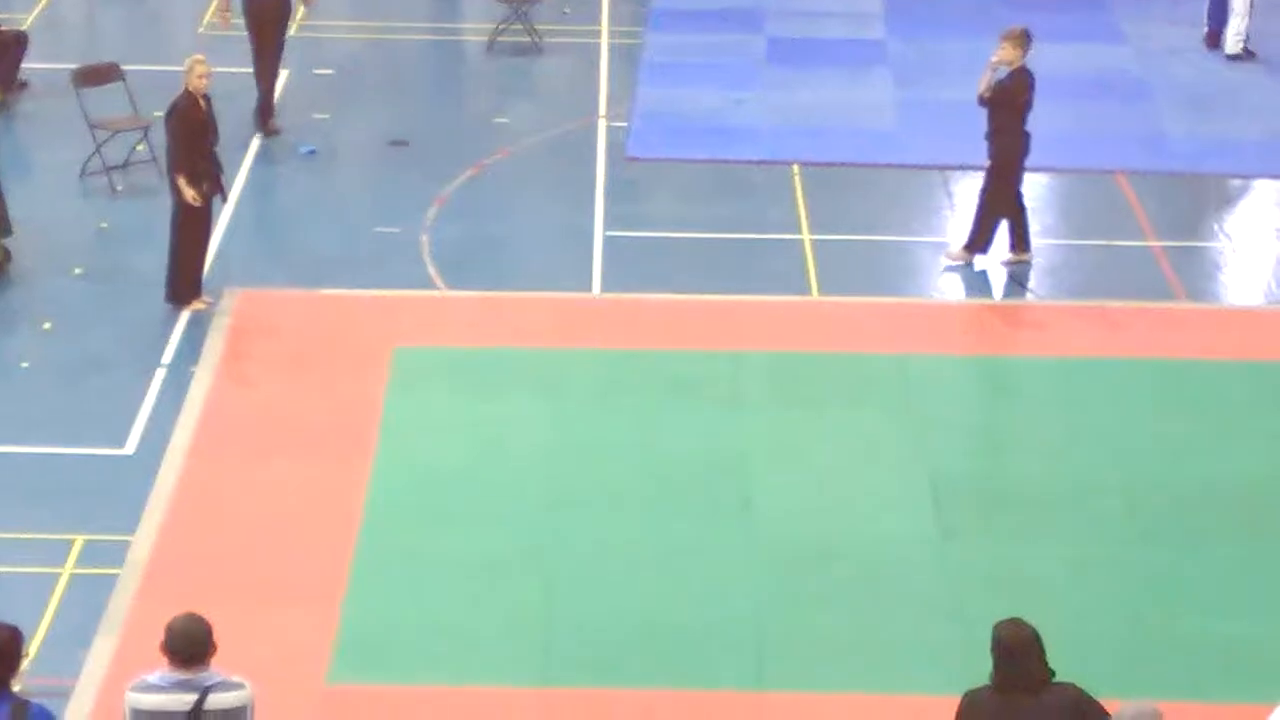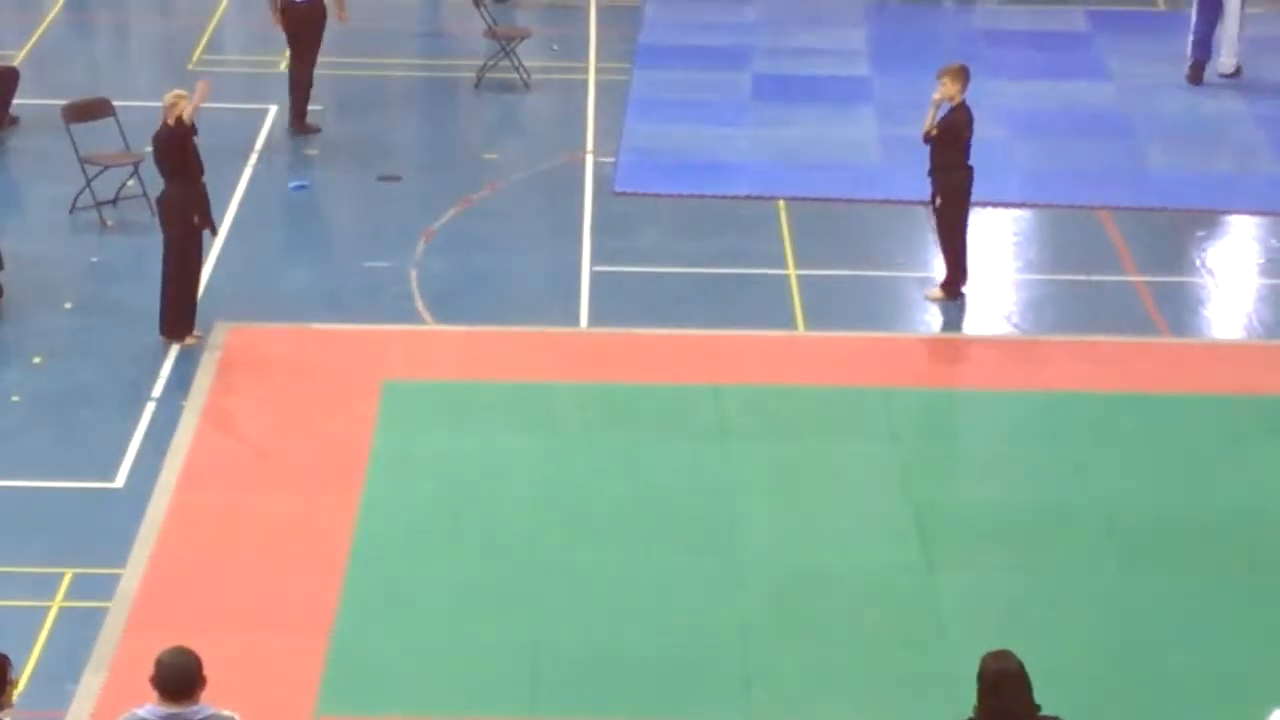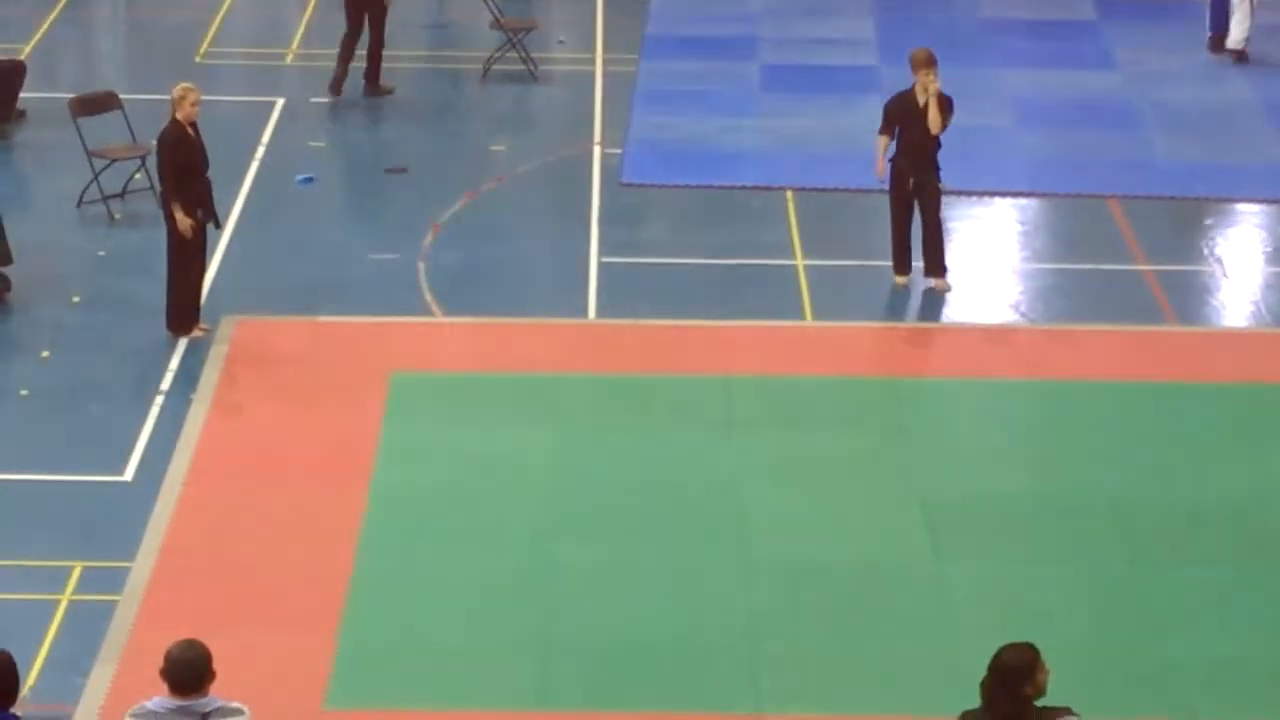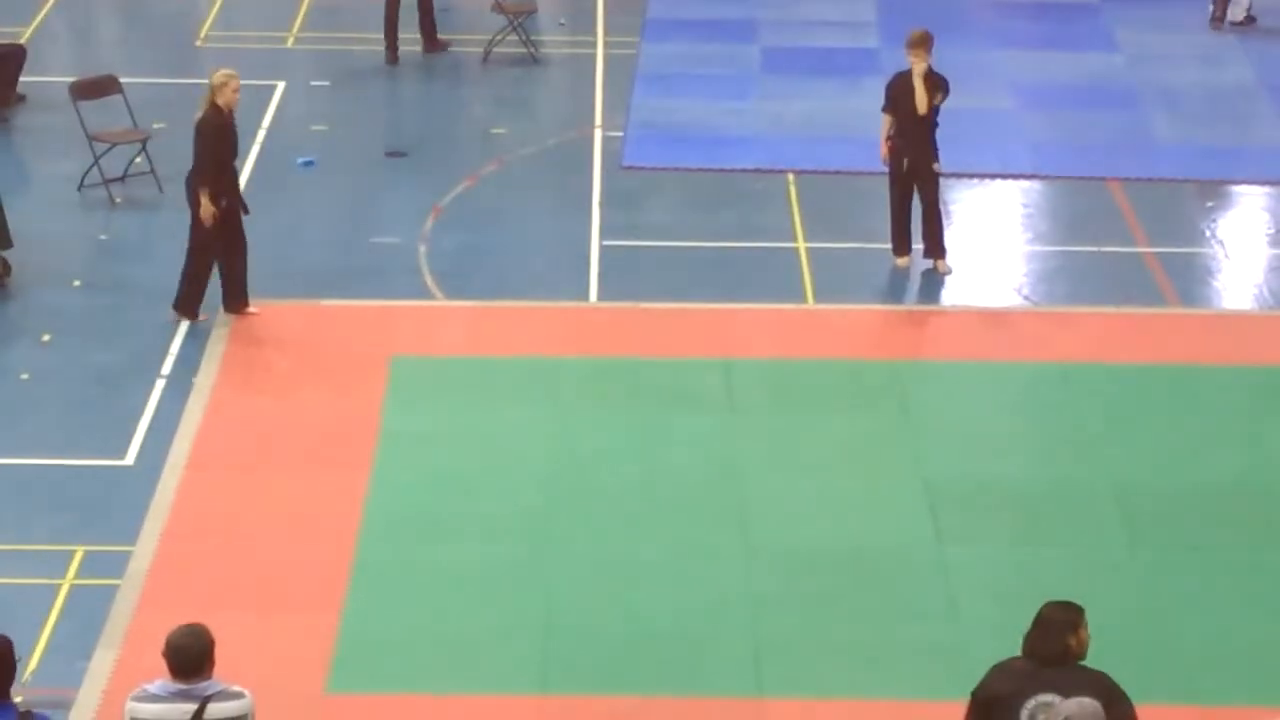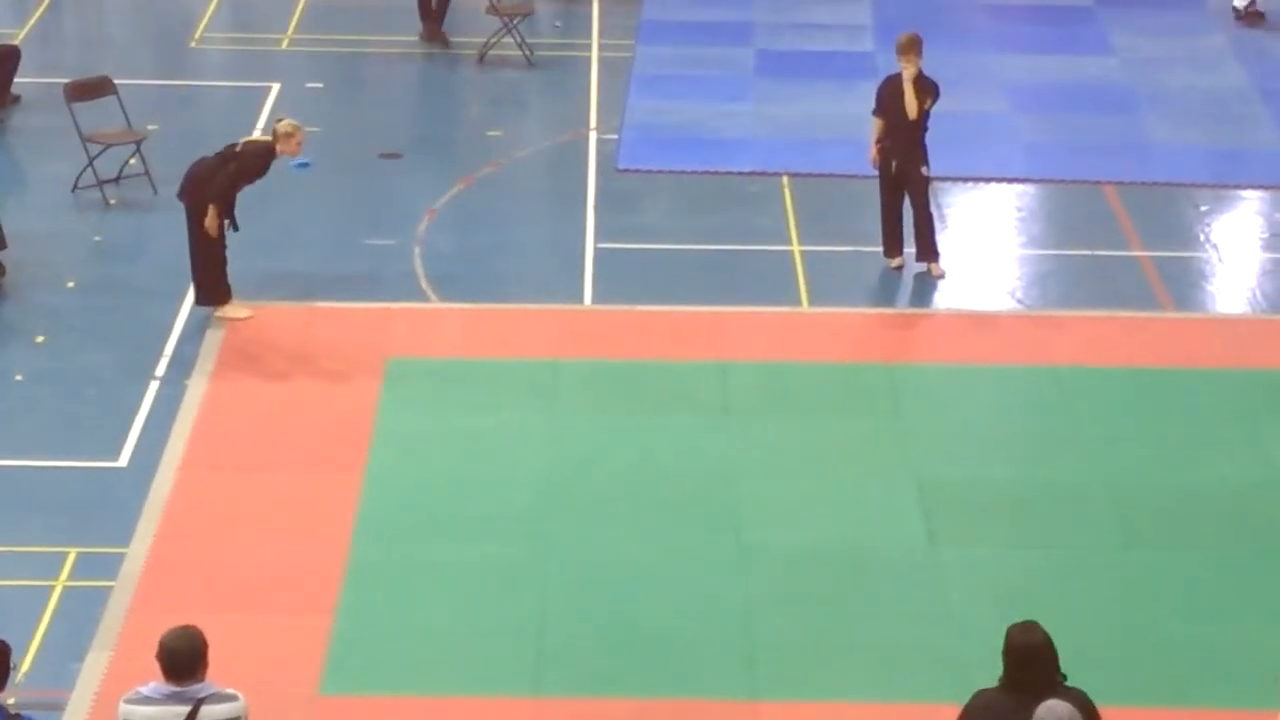
dt=1s
person 1, frame 1
left shoulder: (205, 101)
right shoulder: (179, 108)
right elbow: (174, 152)
left wrist: (213, 178)
right wrist: (183, 186)
left hip: (204, 177)
right hip: (188, 180)
left knee: (200, 236)
right knee: (186, 237)
left ankle: (193, 291)
right ankle: (181, 296)
person 1, frame 2
left shoulder: (182, 135)
right shoulder: (164, 138)
right elbow: (180, 126)
right wrist: (196, 102)
left hip: (190, 207)
right hip: (176, 209)
left knee: (191, 269)
right knee: (177, 270)
left ankle: (185, 326)
right ankle: (174, 330)
person 1, frame 3
left shoulder: (192, 129)
right shoulder: (170, 137)
right elbow: (168, 181)
left wrist: (204, 207)
right wrist: (178, 214)
left hip: (196, 206)
right hip: (181, 209)
left knee: (196, 264)
right knee: (182, 265)
left ankle: (192, 319)
right ankle: (180, 324)
person 1, frame 4
left shoulder: (226, 116)
right shoulder: (210, 122)
right elbow: (202, 164)
left wrist: (232, 191)
right wrist: (204, 201)
left hip: (223, 188)
right hip: (208, 192)
left knee: (235, 245)
right knee: (204, 248)
left ankle: (236, 302)
right ankle: (185, 308)
person 1, frame 5
left shoulder: (264, 149)
right shoulder: (258, 155)
right elbow: (225, 181)
left wrist: (216, 211)
right wrist: (212, 214)
left hip: (204, 183)
right hip: (200, 188)
left knee: (213, 245)
right knee: (209, 245)
left ankle: (220, 300)
right ankle: (222, 303)
person 2, frame 1
left shoulder: (1014, 82)
right shoulder: (1023, 78)
left elbow: (983, 98)
right elbow: (997, 99)
left wrist: (990, 71)
right wrist: (994, 72)
left hip: (1007, 145)
right hip: (1012, 143)
left knee: (991, 197)
right knee: (1010, 197)
left ankle: (971, 249)
right ankle: (1021, 248)
person 2, frame 2
left shoulder: (958, 117)
right shoulder: (957, 113)
left elbow: (928, 137)
right elbow: (937, 137)
left wrist: (933, 108)
right wrist: (937, 109)
left hip: (953, 182)
right hip: (949, 179)
left knee: (951, 233)
right knee: (950, 231)
left ankle: (950, 287)
right ankle: (956, 278)
person 2, frame 3
left shoulder: (944, 102)
right shoulder: (899, 101)
left elbow: (935, 129)
right elbow: (886, 132)
left wrist: (933, 98)
right wrist: (880, 161)
left hip: (928, 168)
right hip: (902, 167)
left knee: (932, 221)
right knee: (901, 221)
left ankle: (938, 273)
right ankle: (901, 270)
person 2, frame 4
left shoulder: (938, 83)
right shoulder: (897, 80)
left elbow: (923, 109)
right elbow: (889, 113)
left wrist: (919, 78)
right wrist: (884, 142)
left hip: (924, 149)
right hip: (900, 147)
left knee: (931, 202)
right knee: (900, 201)
left ankle: (937, 254)
right ankle: (902, 251)
person 2, frame 5
left shoulder: (928, 87)
right shoulder: (888, 83)
left elbow: (913, 114)
right elbow: (879, 116)
left wrist: (908, 83)
right wrist: (874, 145)
left hip: (914, 152)
right hip: (889, 150)
left knee: (921, 205)
right knee: (890, 204)
left ankle: (931, 258)
right ankle: (894, 252)
